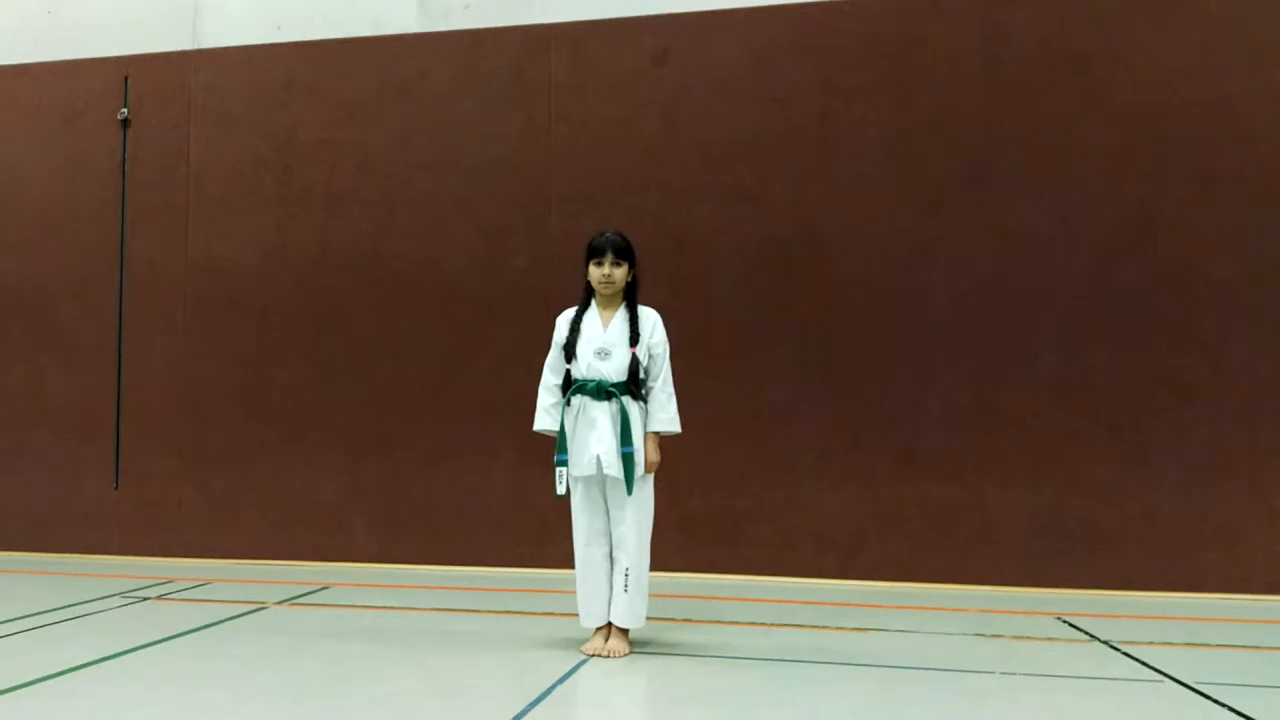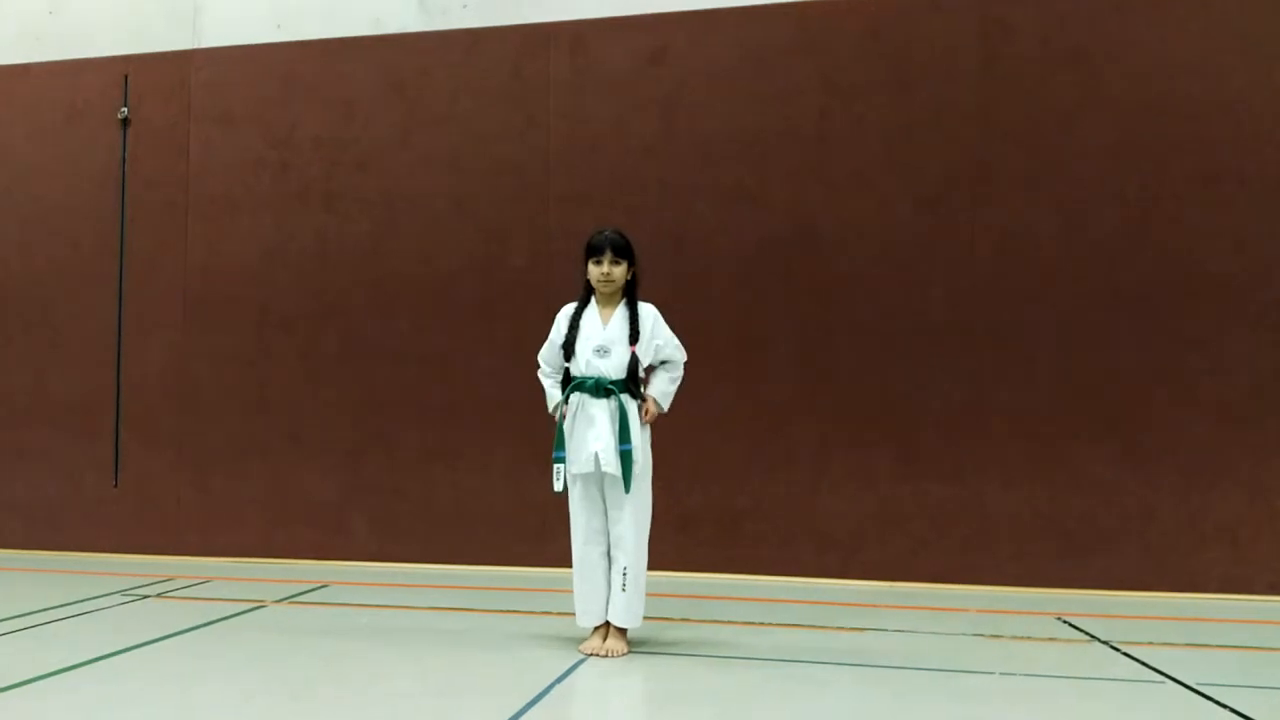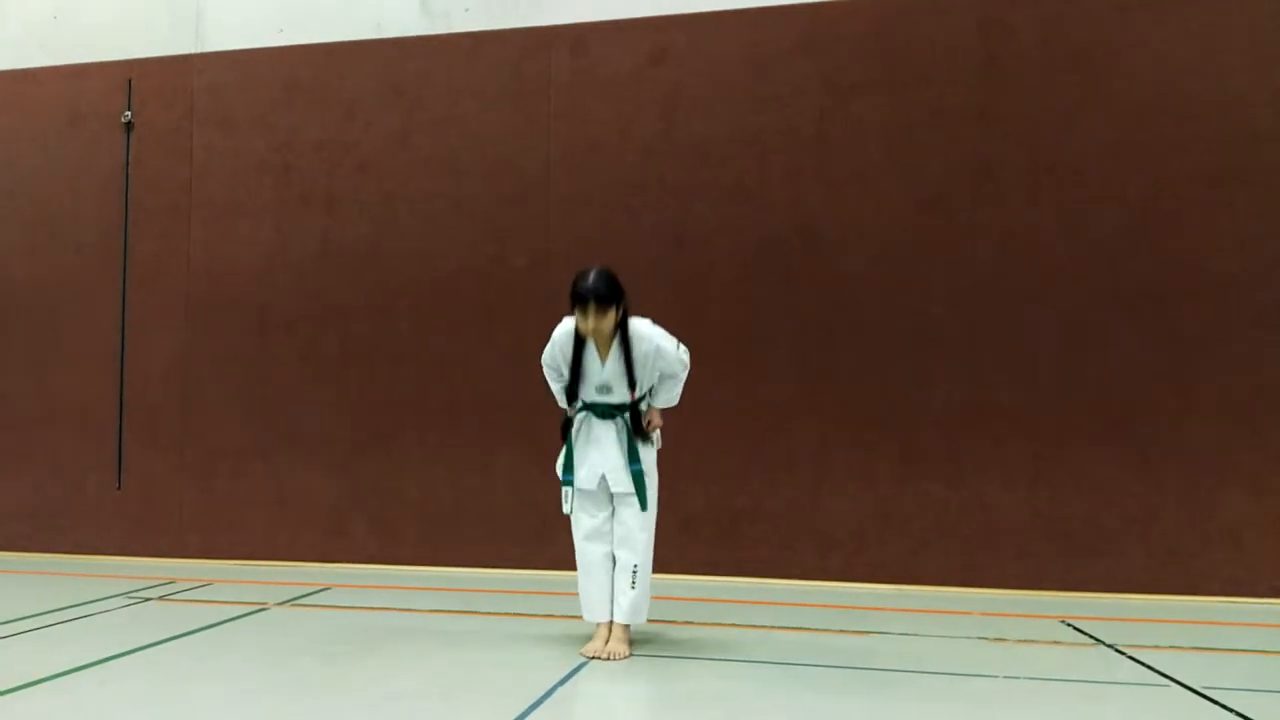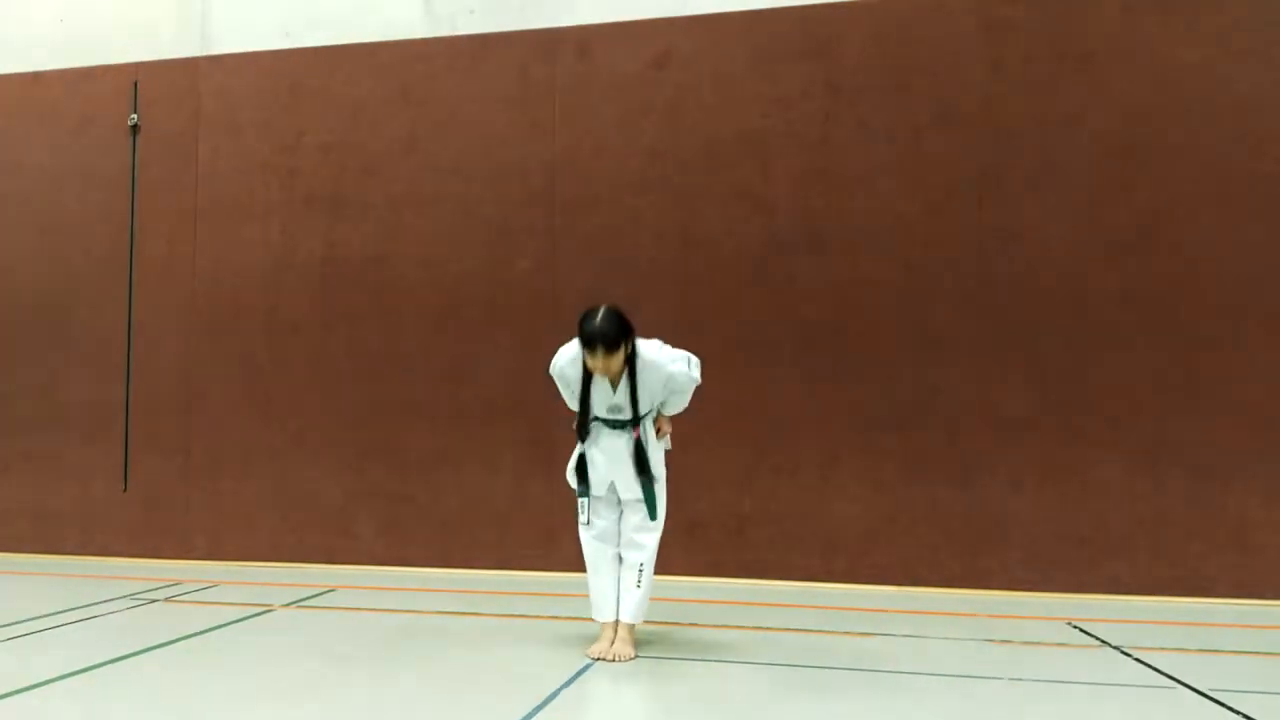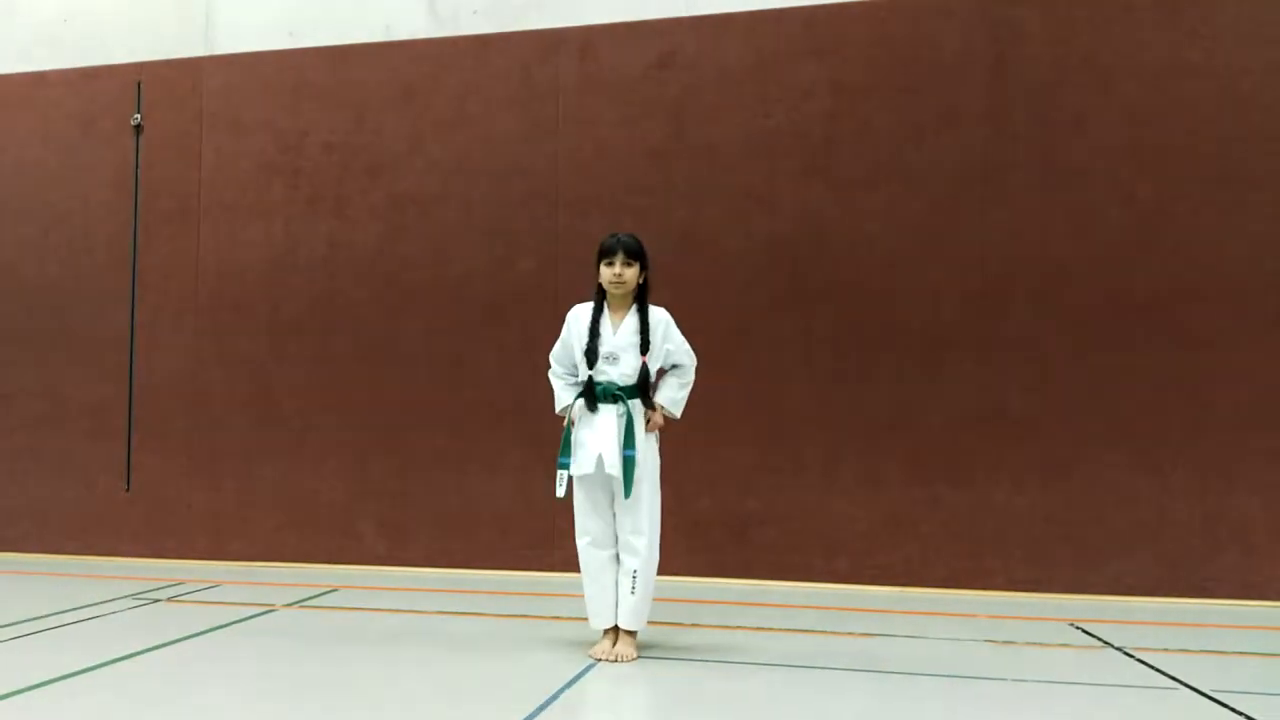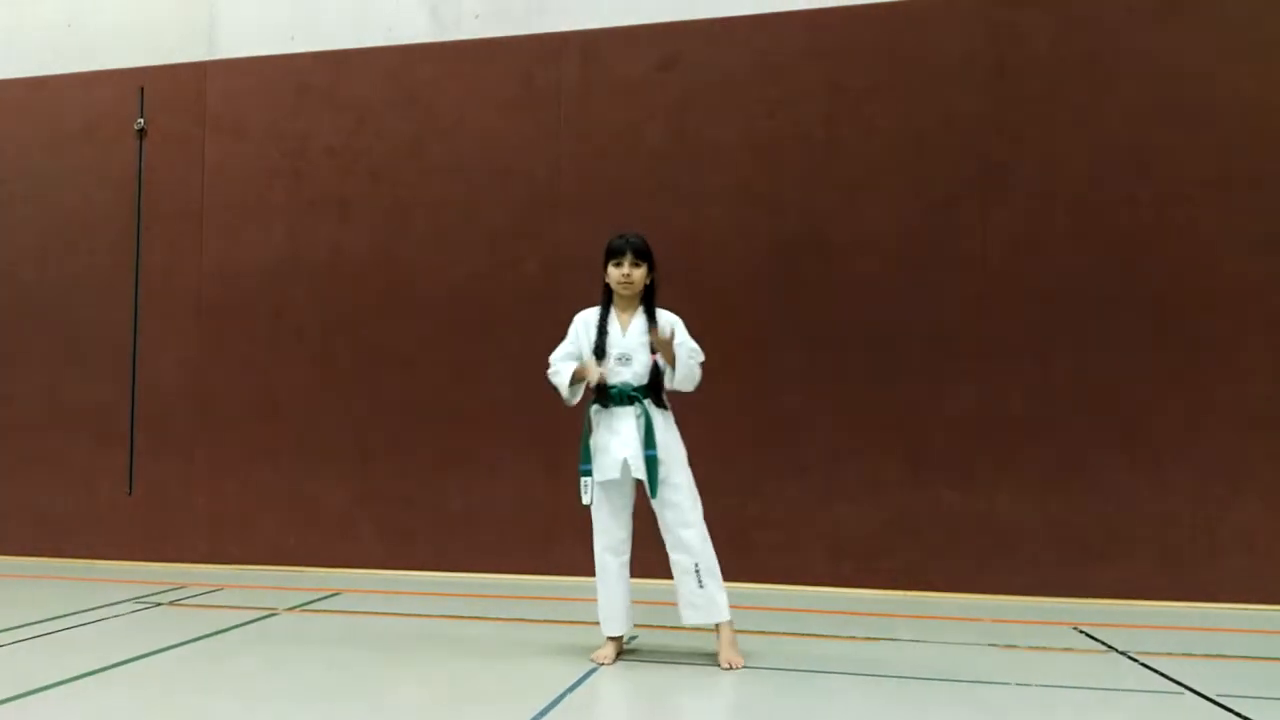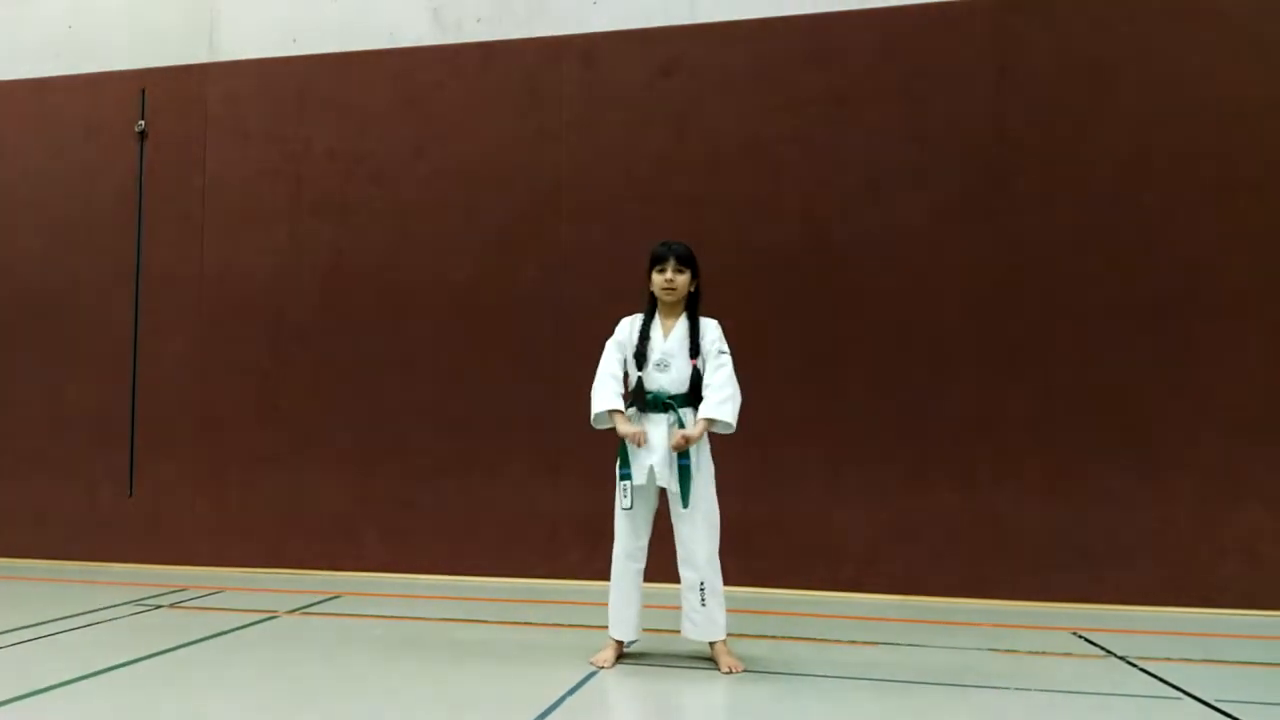
dt=0.7s
person 1, frame 1
left shoulder: (647, 320)
right shoulder: (569, 321)
left elbow: (659, 382)
right elbow: (553, 381)
left wrist: (653, 438)
right wrist: (557, 438)
left hip: (627, 432)
right hip: (583, 433)
left knee: (629, 532)
right knee: (590, 532)
left ankle: (621, 627)
right ankle: (600, 624)
person 1, frame 2
left shoulder: (646, 316)
right shoulder: (569, 316)
left elbow: (674, 360)
right elbow: (548, 366)
left wrist: (655, 398)
right wrist: (557, 403)
left hip: (624, 429)
right hip: (581, 429)
left knee: (627, 529)
right knee: (587, 530)
left ankle: (619, 626)
right ankle: (596, 624)
person 1, frame 3
left shoulder: (646, 337)
right shoulder: (562, 337)
left elbow: (678, 364)
right elbow: (553, 371)
left wrist: (656, 409)
right wrist: (571, 409)
left hip: (632, 436)
right hip: (586, 438)
left knee: (632, 532)
right knee: (590, 531)
left ankle: (622, 627)
right ankle: (601, 624)
person 1, frame 4
left shoulder: (657, 361)
right shoulder: (569, 360)
left elbow: (691, 371)
left wrist: (665, 414)
right wrist: (581, 413)
left hip: (641, 446)
right hip: (597, 445)
left knee: (639, 534)
right knee: (598, 533)
left ankle: (626, 629)
right ankle: (607, 626)
person 1, frame 5
left shoulder: (657, 320)
right shoulder: (579, 317)
left elbow: (683, 366)
right elbow: (561, 368)
left wrist: (661, 407)
right wrist: (569, 407)
left hip: (634, 432)
right hip: (589, 430)
left knee: (637, 533)
right knee: (594, 534)
left ankle: (629, 630)
right ankle: (608, 628)
person 1, frame 6
left shoulder: (666, 322)
right shoulder: (586, 321)
left elbow: (691, 373)
right elbow: (557, 367)
left wrist: (670, 357)
right wrist: (580, 370)
left hip: (655, 431)
right hip: (607, 431)
left knee: (686, 528)
right knee: (609, 537)
left ankle: (723, 629)
right ankle: (614, 634)
person 1, frame 7
left shoulder: (707, 330)
right shoulder: (630, 327)
left elbow: (722, 382)
right elbow: (607, 377)
left wrist: (699, 429)
right wrist: (621, 422)
left hip: (688, 441)
right hip: (640, 439)
left knee: (698, 544)
right knee: (629, 542)
left ankle: (716, 641)
right ankle: (618, 637)
